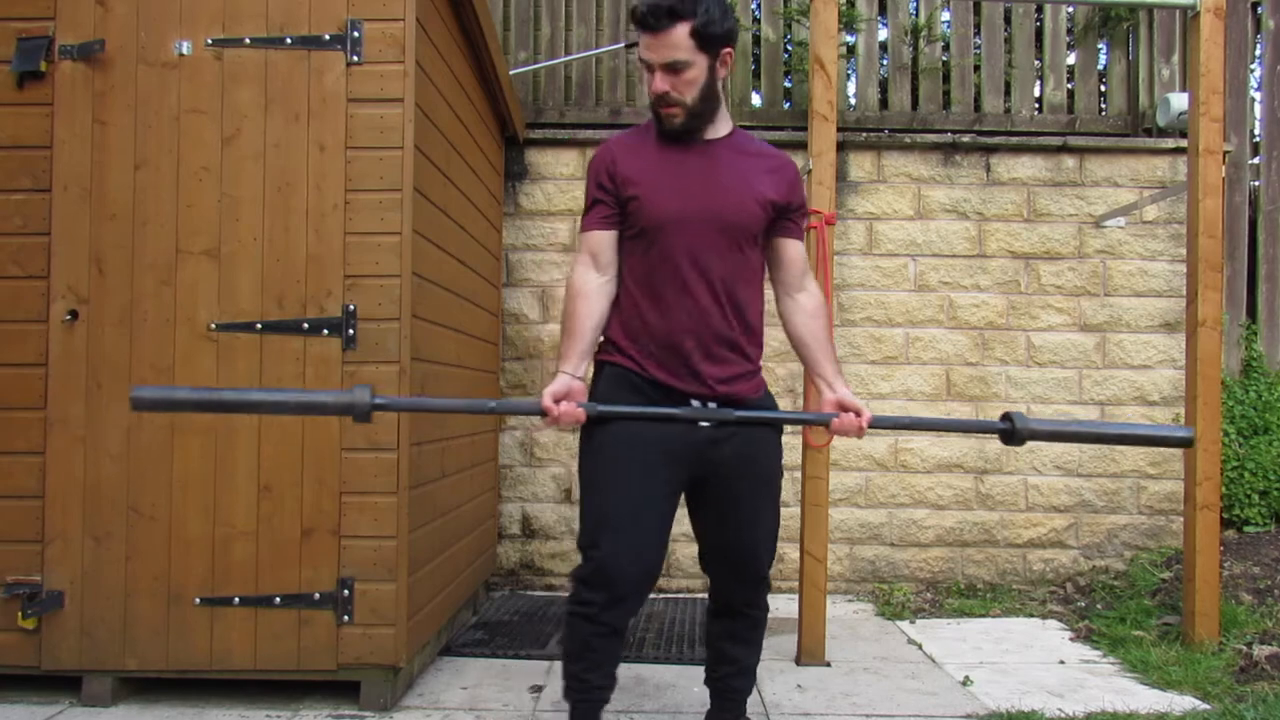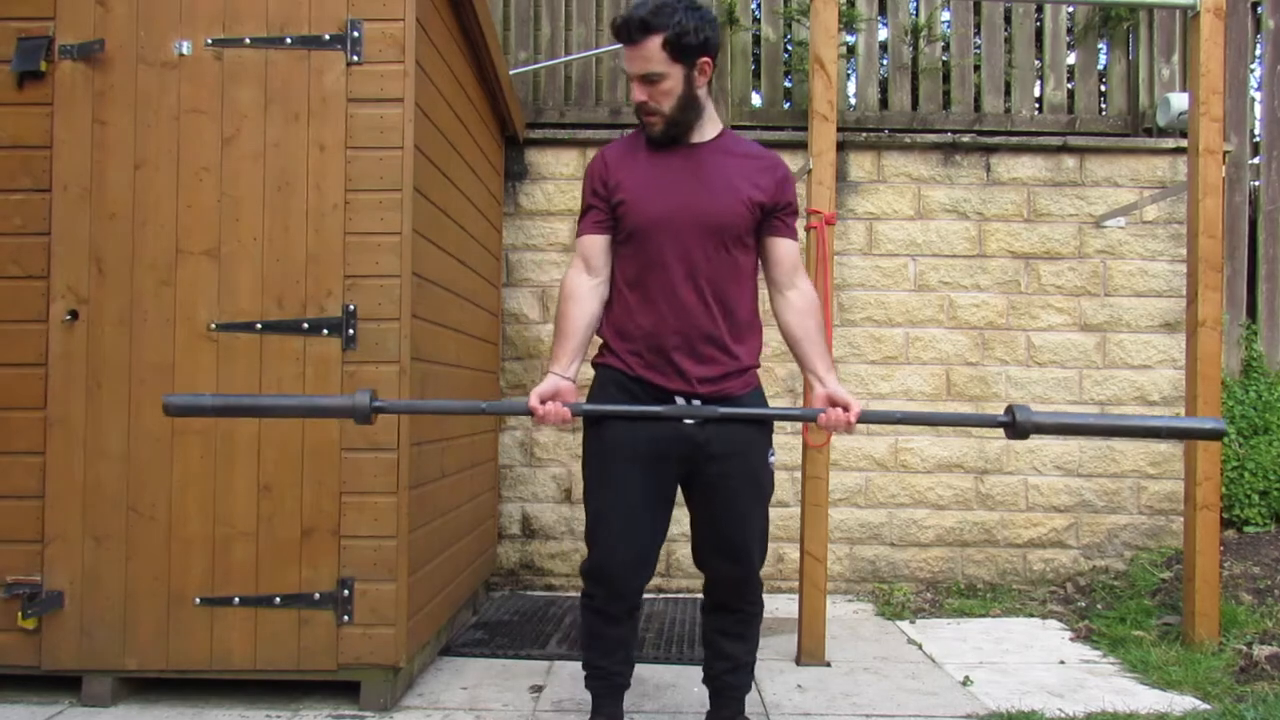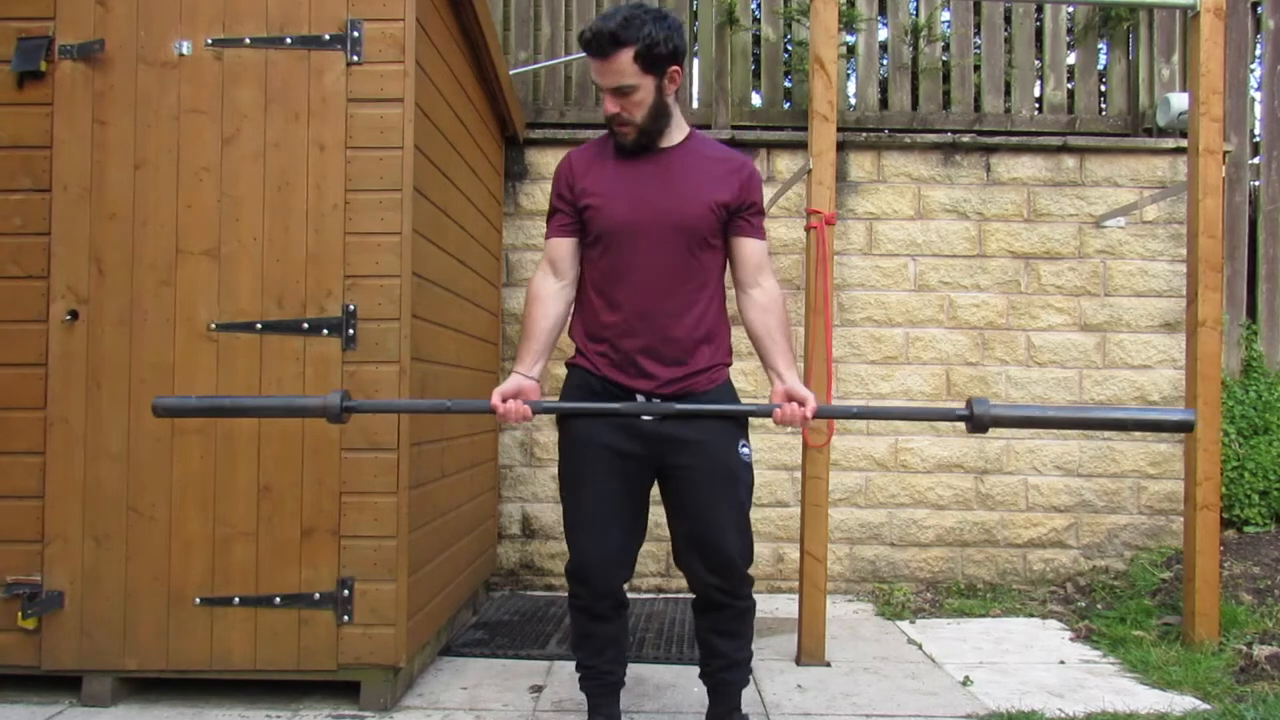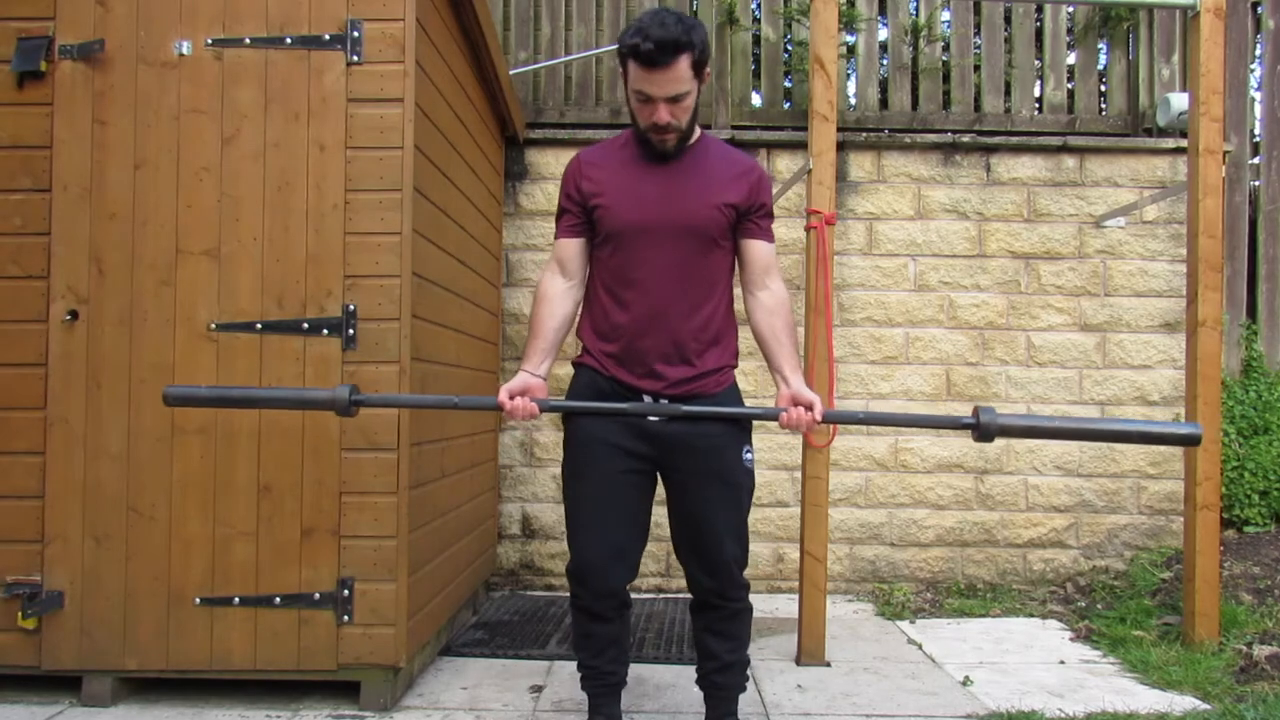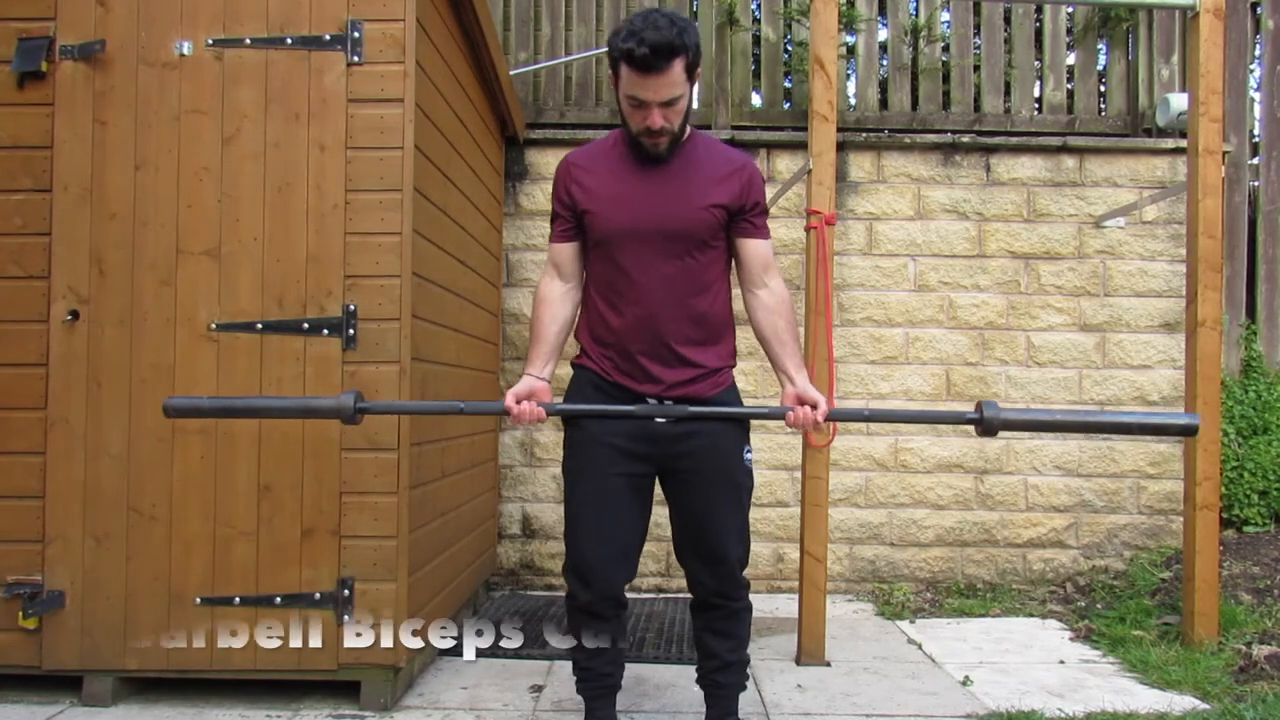
dt=0.3s
person 1, frame 1
left shoulder: (776, 172)
right shoulder: (618, 159)
left elbow: (796, 288)
right elbow: (594, 272)
left wrist: (830, 383)
right wrist: (569, 372)
left hip: (740, 411)
right hip: (632, 403)
left knee: (743, 579)
right knee: (613, 575)
person 1, frame 2
left shoulder: (765, 173)
right shoulder: (611, 165)
left elbow: (789, 285)
right elbow: (588, 274)
left wrist: (823, 379)
right wrist: (561, 373)
left hip: (732, 407)
right hip: (627, 403)
left knee: (736, 576)
right knee: (614, 574)
person 1, frame 3
left shoulder: (733, 173)
right shoulder: (578, 169)
left elbow: (756, 284)
right elbow: (556, 278)
left wrist: (785, 375)
right wrist: (526, 371)
left hip: (704, 405)
right hip: (598, 403)
left knee: (723, 570)
right knee: (596, 573)
person 1, frame 4
left shoulder: (742, 176)
right shoulder: (589, 169)
left elbow: (764, 286)
right elbow: (564, 276)
left wrist: (791, 380)
right wrist: (534, 369)
left hip: (709, 405)
right hip: (604, 401)
left knee: (719, 575)
right knee: (597, 572)
person 1, frame 5
left shoulder: (736, 173)
right shoulder: (579, 171)
left elbow: (762, 283)
right elbow: (561, 279)
left wrist: (795, 378)
right wrist: (537, 372)
left hip: (708, 407)
right hip: (603, 404)
left knee: (721, 575)
right knee: (594, 577)
